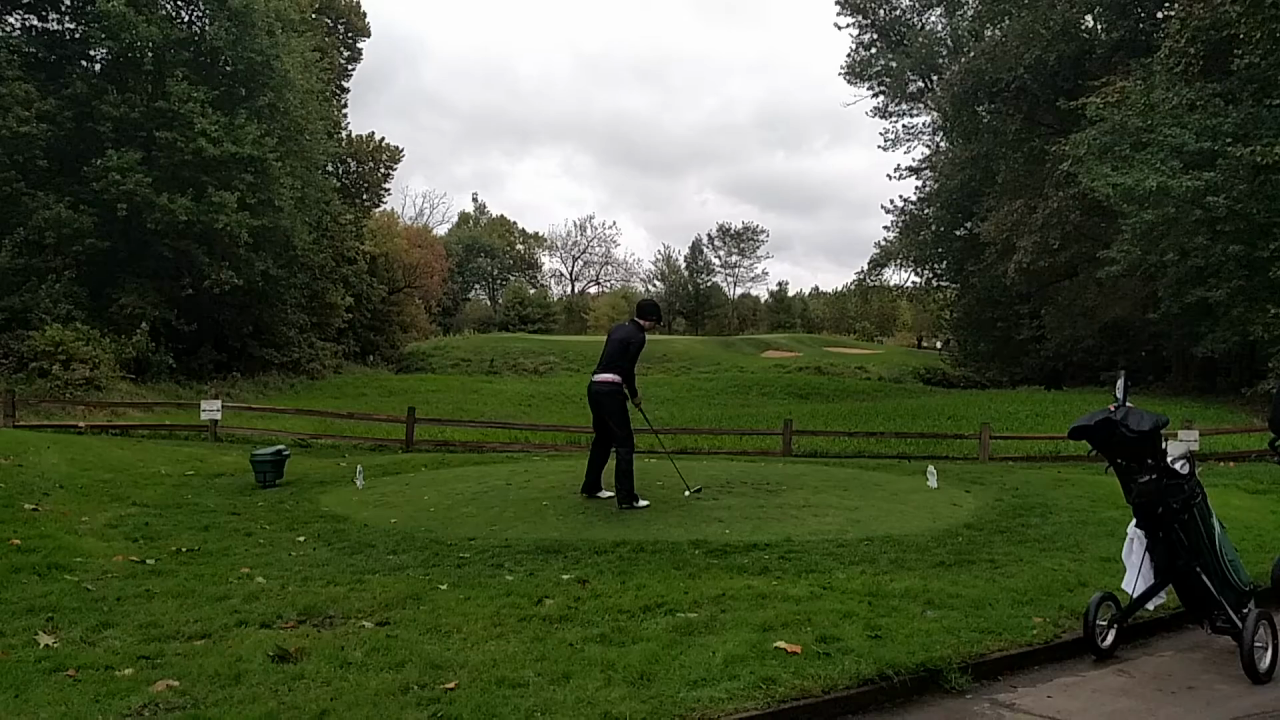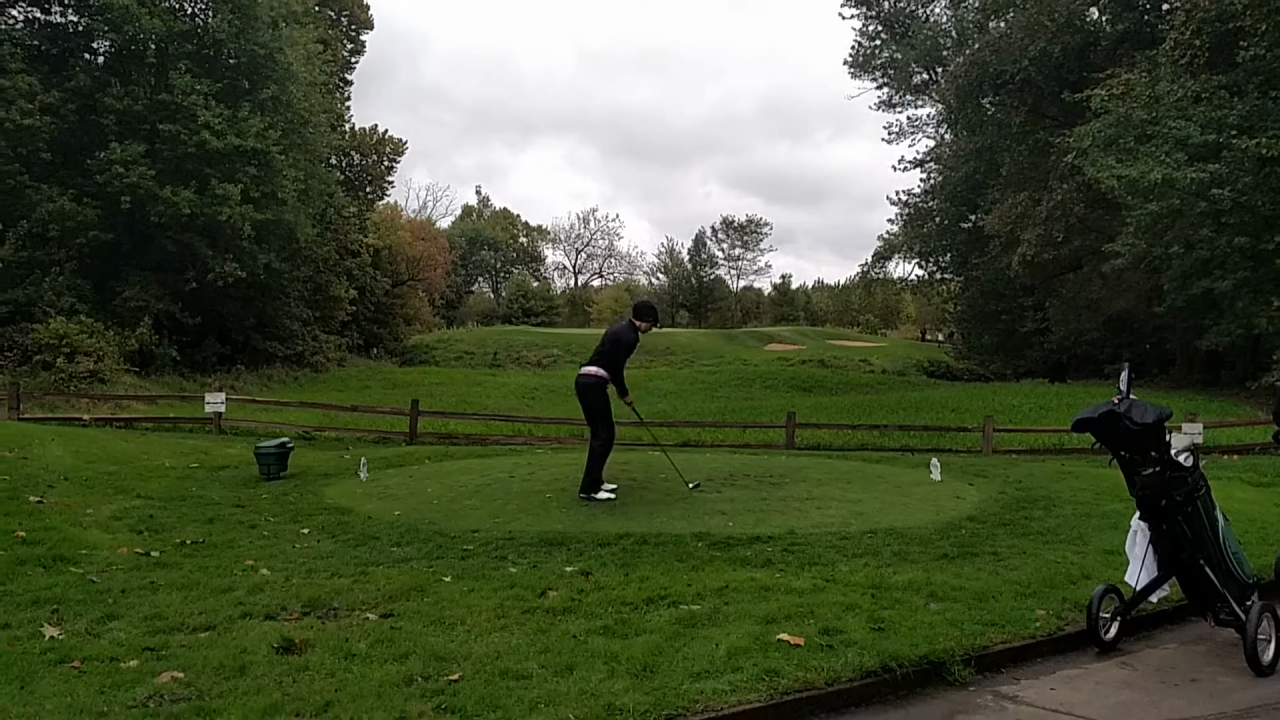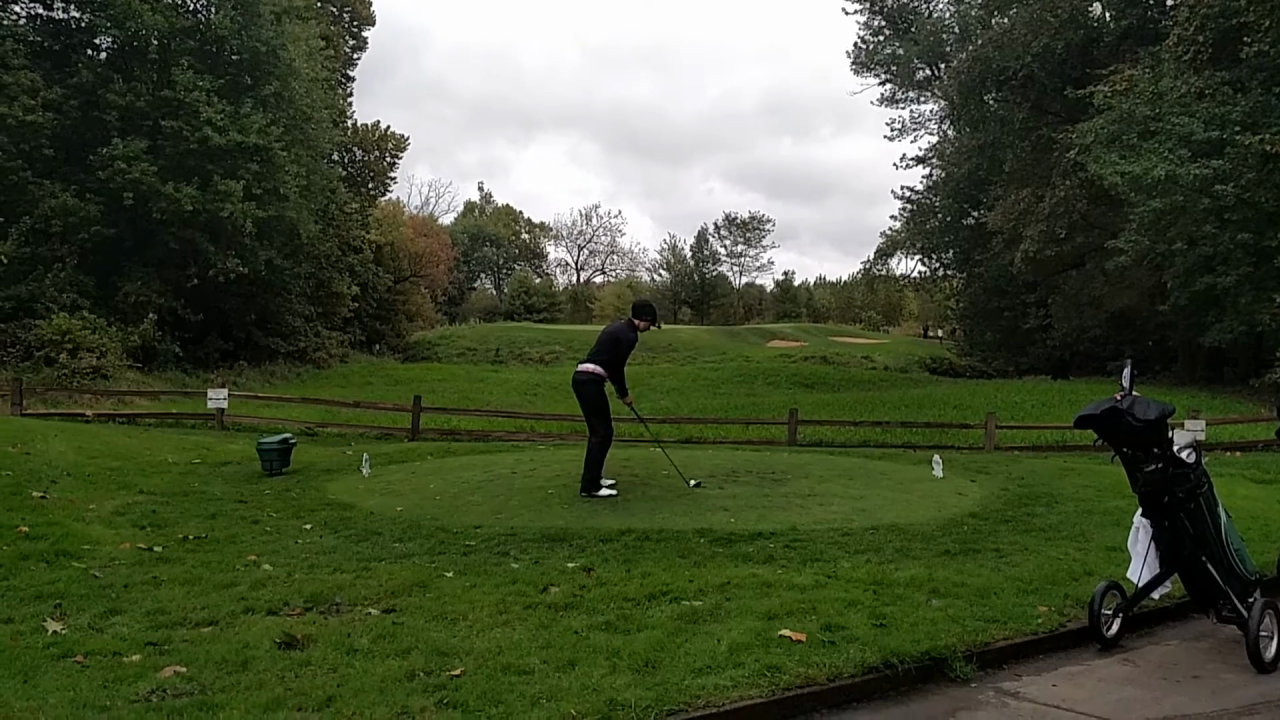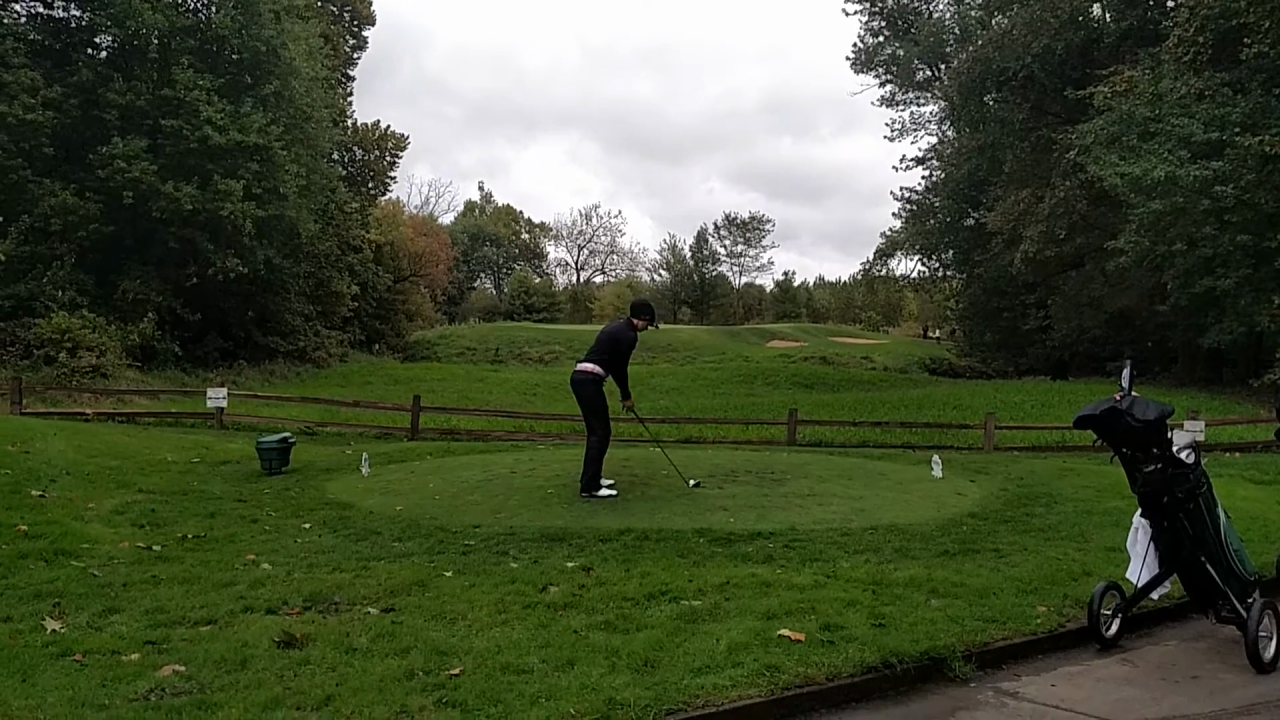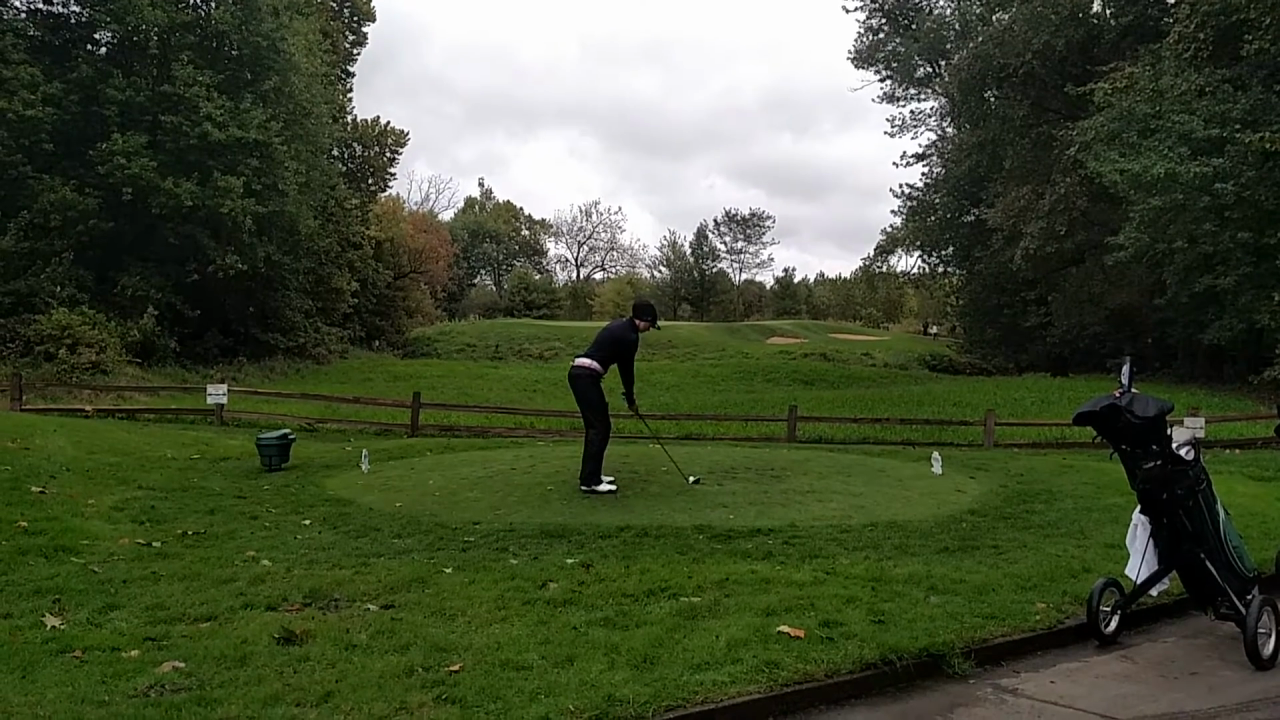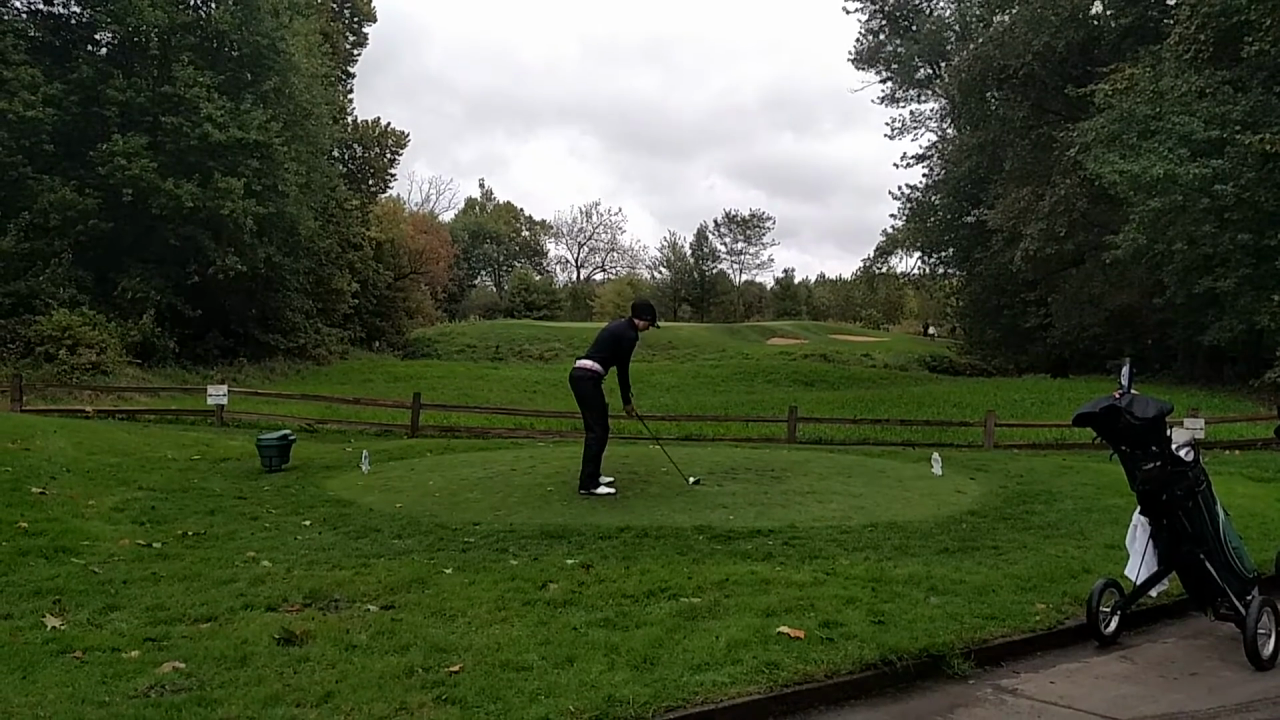
dt=0.4s
person 1, frame 1
left shoulder: (618, 329)
right shoulder: (637, 337)
right elbow: (627, 369)
left wrist: (622, 390)
right wrist: (634, 395)
left hip: (595, 386)
right hip: (609, 390)
left knee: (603, 438)
right knee: (624, 442)
left ankle: (591, 487)
right ankle: (626, 497)
person 1, frame 2
left shoulder: (620, 328)
right shoulder: (630, 336)
right elbow: (616, 367)
left wrist: (620, 390)
right wrist: (624, 393)
left hip: (585, 380)
right hip: (594, 383)
left knee: (599, 432)
right knee: (605, 434)
left ankle: (593, 481)
right ankle: (589, 487)
person 1, frame 3
left shoulder: (618, 327)
right shoulder: (629, 335)
right elbow: (617, 367)
left wrist: (619, 390)
right wrist: (624, 393)
left hip: (582, 377)
right hip: (590, 380)
left knee: (599, 430)
right knee: (602, 432)
left ankle: (593, 477)
right ankle: (590, 486)
person 1, frame 4
left shoulder: (617, 327)
right shoulder: (628, 335)
right elbow: (620, 367)
left wrist: (623, 392)
right wrist: (626, 396)
left hip: (581, 377)
right hip: (589, 380)
left knee: (596, 430)
right knee: (601, 432)
left ankle: (590, 478)
right ankle: (590, 486)
person 1, frame 5
left shoulder: (620, 325)
right shoulder: (629, 336)
left elbow: (622, 366)
right elbow: (627, 369)
left wrist: (629, 394)
right wrist: (630, 400)
left hip: (579, 373)
right hip: (586, 376)
left knee: (595, 426)
right knee: (601, 427)
left ankle: (590, 473)
right ankle: (590, 480)
person 1, frame 6
left shoulder: (620, 326)
right shoulder: (628, 334)
left elbow: (619, 365)
right elbow: (622, 369)
left wrist: (627, 394)
right wrist: (627, 401)
left hip: (581, 375)
right hip: (588, 377)
left knee: (596, 428)
right knee: (598, 430)
left ankle: (592, 475)
right ankle: (588, 484)
